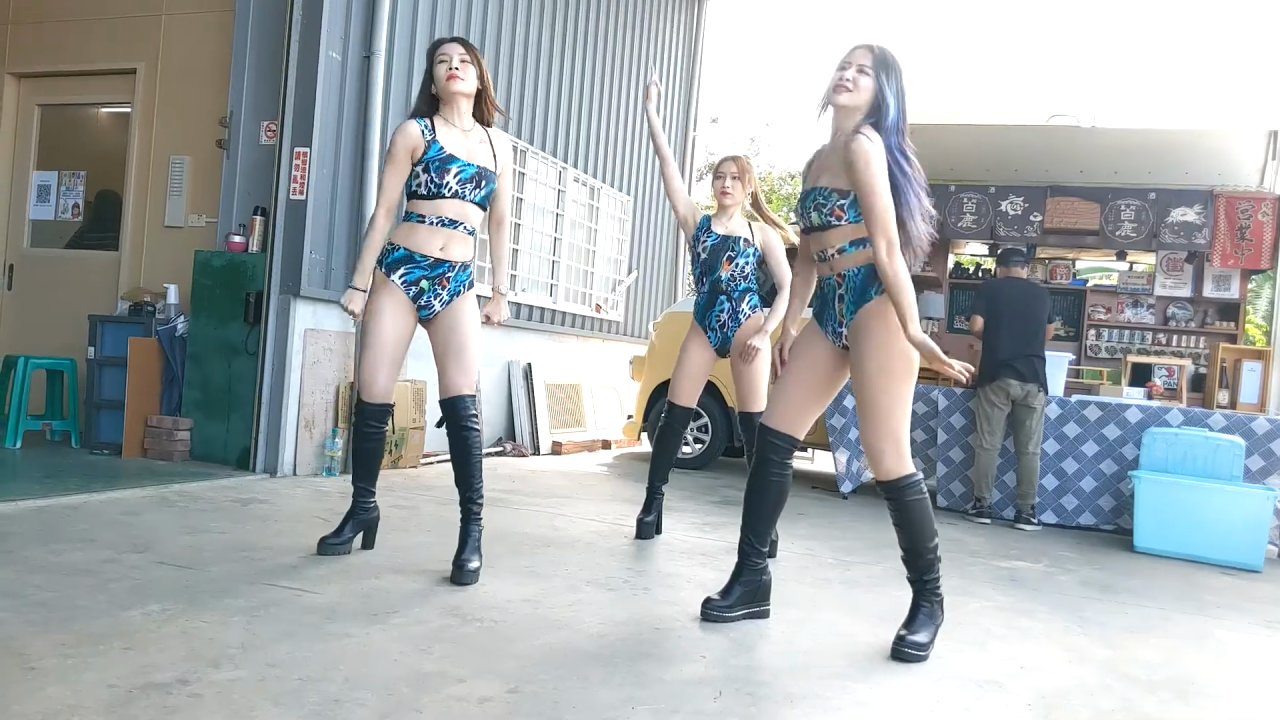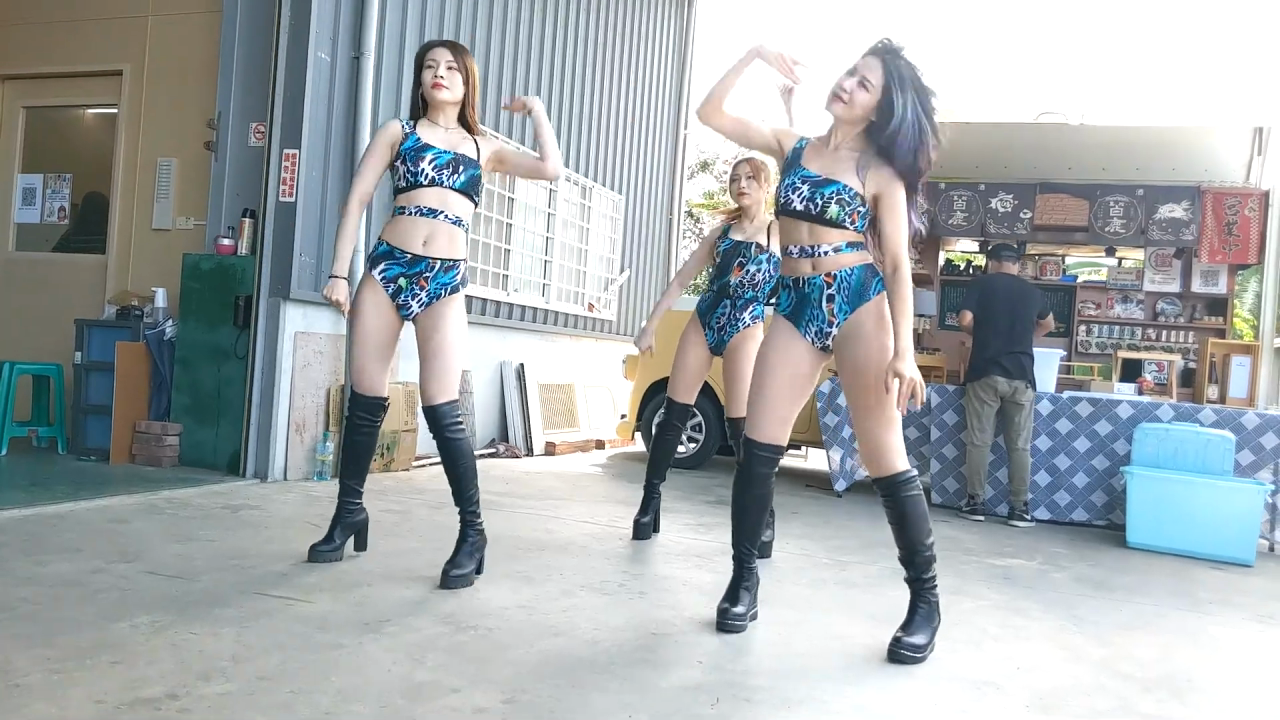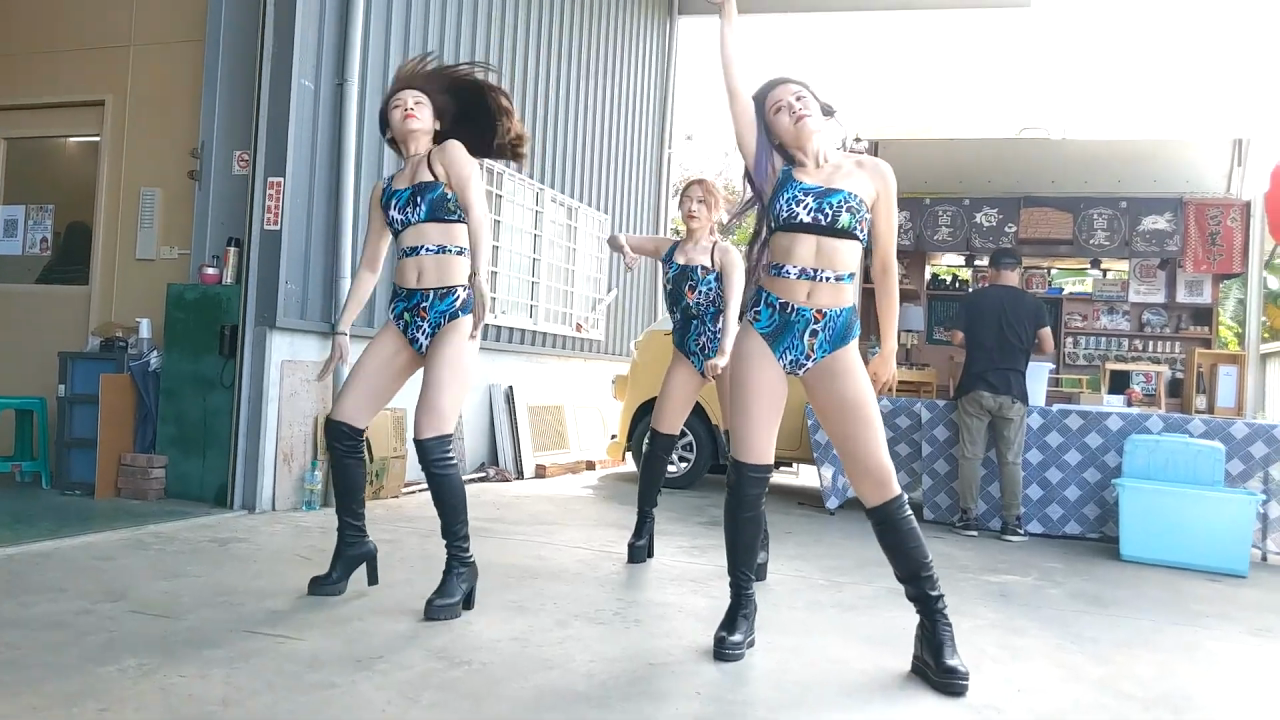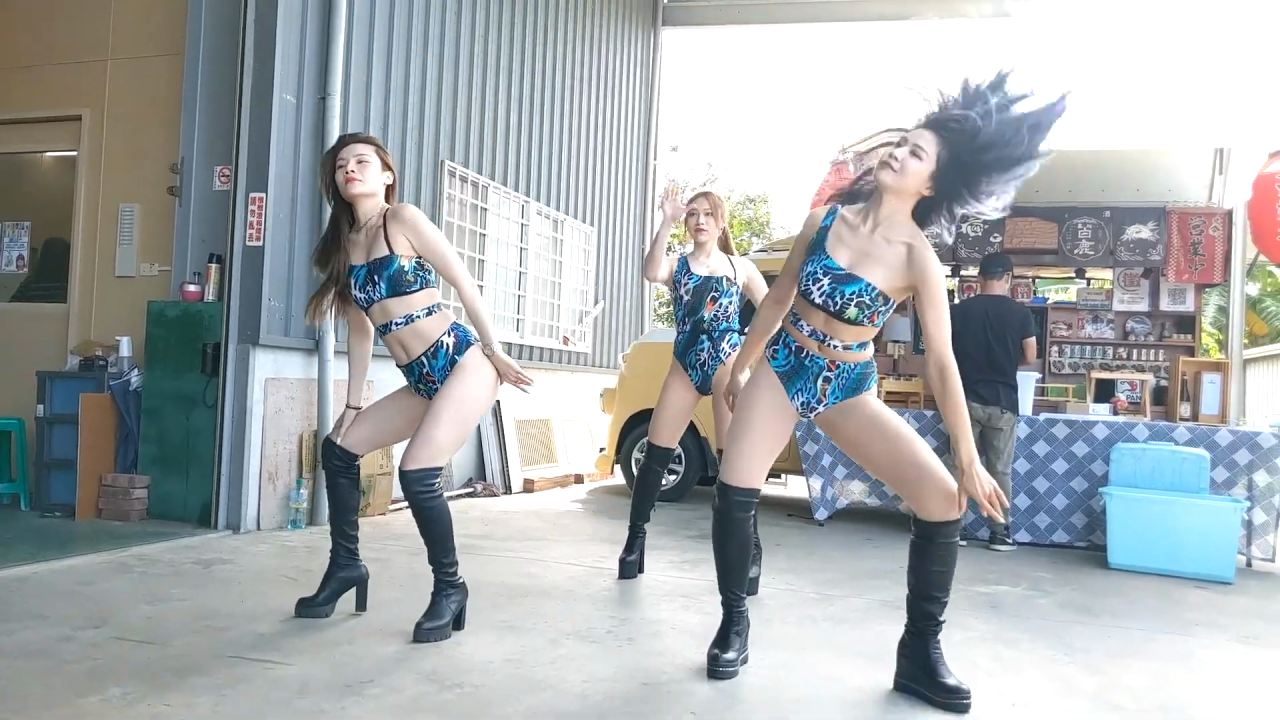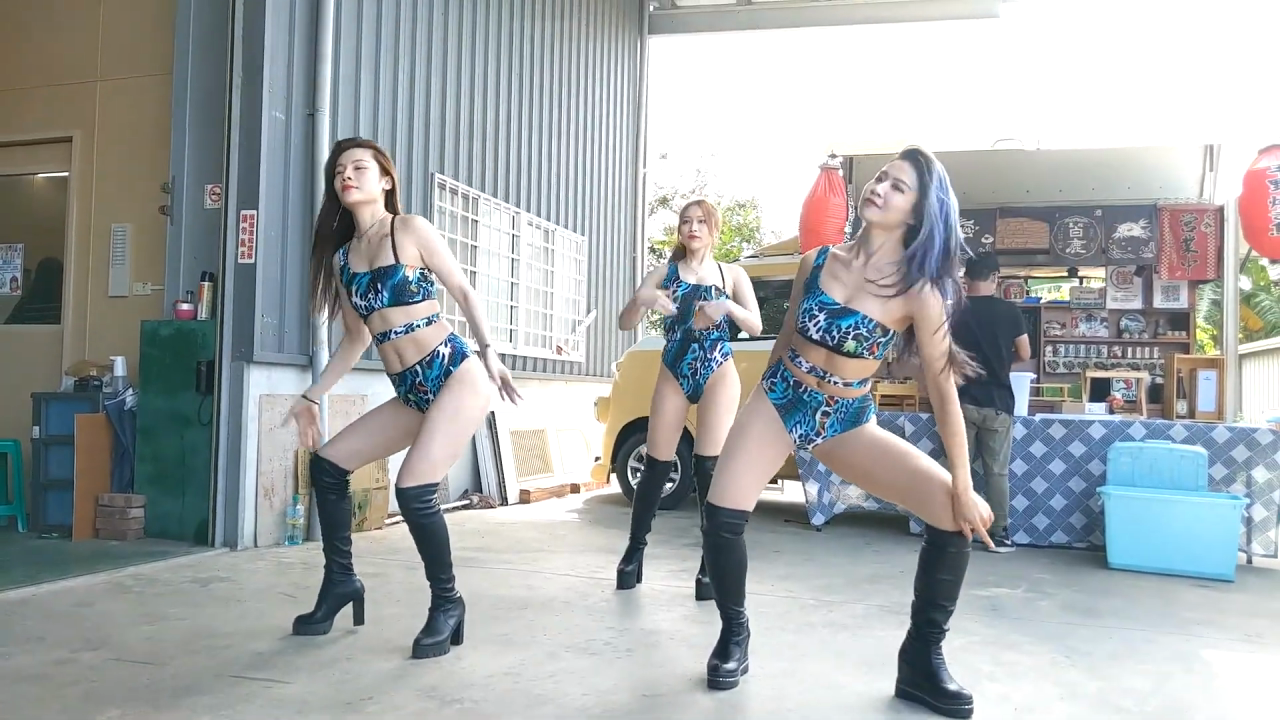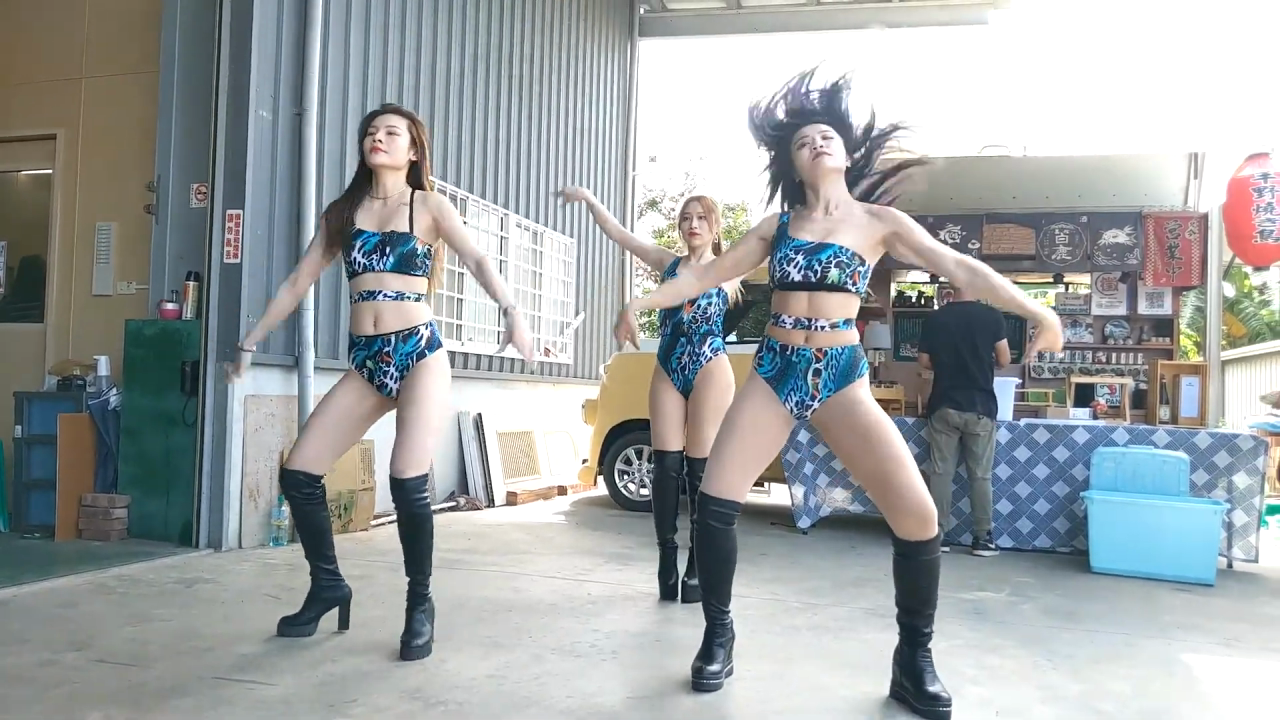
dt=0.5s
person 1, frame 1
left shoulder: (866, 144)
right shoulder: (816, 162)
left elbow: (886, 241)
left wrist: (911, 332)
right wrist: (789, 325)
left hip: (883, 307)
right hip: (832, 309)
left knee: (887, 458)
right knee: (772, 437)
left ankle: (927, 600)
right ankle: (751, 577)
person 1, frame 2
left shoulder: (884, 168)
right shoulder: (793, 148)
left elbow: (897, 263)
right elbow: (711, 112)
left wrist: (902, 352)
right wrist: (749, 57)
left hip: (858, 305)
right hip: (793, 306)
left knee: (886, 456)
right knee: (760, 447)
left ankle: (924, 601)
right ankle: (743, 580)
person 1, frame 3
left shoulder: (874, 174)
right shoulder: (773, 171)
left elbow: (885, 266)
right elbow: (735, 88)
left wrist: (888, 349)
left hip: (835, 336)
right hip: (767, 327)
left knee: (878, 481)
right knee: (748, 471)
left ankle: (934, 629)
right ankle: (741, 606)
person 1, frame 4
left shoulder: (919, 262)
right shoulder: (822, 220)
left elbow: (940, 362)
left wrist: (971, 463)
right wrist: (746, 365)
left hip: (849, 389)
right hip: (783, 372)
left knee: (944, 500)
right knee: (734, 492)
left ankle: (919, 653)
right ankle: (733, 622)
person 1, frame 5
left shoulder: (919, 291)
right shoulder: (817, 260)
left elbow: (943, 389)
left wrist: (964, 487)
right wrist: (767, 394)
left hip: (848, 421)
right hip: (778, 401)
left knee: (953, 512)
right knee: (722, 513)
left ankle: (921, 659)
right ankle: (734, 632)
person 1, frame 6
left shoulder: (880, 221)
right shoulder: (779, 223)
left elbow: (955, 265)
right elbow: (712, 271)
left wrist: (1031, 305)
right wrist: (645, 300)
left hip: (842, 378)
right hip: (774, 372)
left knee: (918, 515)
right knee: (716, 500)
left ankle: (915, 663)
right ankle: (717, 637)
person 2, frame 1
left shoulder: (498, 143)
right shoulder: (414, 132)
left elbow: (500, 222)
right elbow: (383, 212)
left wrist: (500, 292)
right wrist: (358, 284)
left hip: (457, 285)
right hip: (402, 274)
left knee: (461, 408)
right knee: (372, 402)
left ankle: (471, 530)
right ankle: (362, 508)
person 2, frame 2
left shoulder: (483, 147)
right shoulder: (398, 132)
left elbow: (550, 170)
right elbow: (357, 200)
left wrist: (536, 115)
right wrist: (338, 274)
left hip: (445, 284)
right hip: (388, 272)
left knee: (444, 411)
right knee: (366, 401)
left ankle: (472, 533)
right ankle: (349, 514)
person 2, frame 3
left shoulder: (453, 153)
right shoulder: (389, 186)
left elbow: (480, 215)
right elbow: (369, 266)
left wrist: (479, 286)
right wrist: (342, 331)
left hip: (452, 312)
right hip: (405, 315)
left knee: (432, 442)
right knee: (341, 424)
left ankle: (460, 567)
right ankle: (353, 544)
person 2, frame 4
left shoulder: (405, 218)
right shoulder: (341, 247)
left elbow: (462, 281)
right elbow: (360, 330)
left wrist: (495, 350)
right wrist: (353, 403)
left hip: (463, 364)
right hip: (422, 380)
left knee: (417, 473)
right knee: (338, 449)
left ankle: (449, 589)
right ankle: (345, 565)
person 2, frame 5
left shoulder: (411, 229)
right shoulder: (339, 253)
left elbow: (463, 290)
right elbow: (354, 338)
left wrist: (489, 354)
right wrist: (314, 395)
left hip: (455, 375)
right hip: (412, 392)
left knee: (413, 490)
right knee: (327, 463)
left ankle: (446, 604)
right ankle: (340, 581)
person 2, frame 6
left shoulder: (428, 206)
right shoulder: (342, 211)
left elbow: (478, 260)
right elbow: (299, 281)
left wrist: (510, 312)
right wrist: (250, 340)
left hip: (419, 353)
right hip: (365, 360)
left knee: (407, 480)
right knee: (297, 471)
left ankle: (419, 605)
right ankle: (327, 584)
person 3, frame 1
left shoulder: (763, 234)
right shoulder: (696, 222)
left elbow: (788, 289)
right elbow: (667, 166)
left wrist: (764, 333)
right wrist: (652, 112)
left hip: (747, 327)
right hip: (704, 328)
left knee: (754, 425)
right knee: (675, 415)
right ankle: (653, 501)
person 3, frame 2
left shoulder: (779, 230)
right shoulder: (718, 233)
right elbow: (682, 280)
right wrist: (650, 322)
left hip: (745, 331)
right hip: (701, 326)
left knee: (741, 426)
right knee: (673, 415)
left ankle: (762, 516)
right ankle: (650, 500)
person 3, frame 3
left shoulder: (727, 254)
right shoulder: (667, 249)
left elbow: (733, 306)
right elbow: (619, 239)
left wrist: (723, 354)
right wrist: (623, 245)
left hip: (727, 352)
right hip: (685, 355)
right knee: (659, 440)
left ankle: (755, 537)
right ankle: (644, 524)
person 3, frame 4
left shoulder: (740, 267)
right shoulder: (675, 265)
right elbow: (650, 274)
right wrist: (665, 222)
left hip: (727, 365)
right hip: (684, 369)
right knee: (656, 454)
left ankle: (751, 551)
right ankle: (635, 541)
person 3, frame 5
left shoulder: (732, 274)
right shoulder: (662, 275)
left elbow: (754, 325)
right elbow: (625, 323)
left wrist: (729, 307)
right wrist: (644, 303)
left hip: (718, 375)
right hip: (673, 376)
left knee: (709, 466)
right knee: (656, 465)
left ankle: (712, 562)
right ankle: (635, 550)
person 3, frame 6
right shoulder: (667, 264)
right elbow: (617, 231)
right wrist: (589, 200)
left hip: (710, 372)
right hip: (668, 373)
left knee: (700, 467)
right knee: (666, 465)
left ankle: (697, 566)
right ankle: (667, 559)
person 4, frame 1
left shoulder: (989, 288)
right shoulder: (1042, 294)
left elbow: (976, 327)
left hip: (996, 376)
right hip: (1033, 378)
left knee: (987, 444)
right knee: (1029, 449)
left ankle: (982, 505)
right ankle: (1026, 512)
person 4, frame 2
left shoulder: (980, 283)
right shoulder: (1033, 292)
left elbow: (965, 321)
right elbow: (1047, 326)
left hip: (985, 372)
right hip: (1021, 375)
left knee: (978, 441)
right knee: (1019, 445)
left ankle: (975, 502)
right ankle: (1019, 508)
person 4, frame 3
left shoulder: (973, 299)
right shoulder: (1032, 304)
left elbow: (957, 339)
right elbow: (1047, 348)
left hip: (975, 388)
right hip: (1012, 391)
left knee: (970, 455)
right knee: (1011, 460)
left ankle: (968, 518)
right ankle: (1012, 523)
person 4, frame 4
left shoulder: (961, 310)
right shoulder: (1020, 312)
left elbow: (948, 350)
right elbow: (1030, 357)
left hip: (967, 397)
right hip: (1002, 400)
right knee: (1000, 469)
right ankle: (1000, 531)
person 4, frame 5
left shoulder: (953, 312)
right shoulder: (1009, 311)
right elbow: (1024, 354)
left hip: (962, 401)
right hip: (997, 402)
right knee: (997, 471)
right ankle: (999, 534)
person 4, frame 6
left shoulder: (935, 318)
right shoulder: (991, 316)
left elbow: (924, 362)
right elbow: (1004, 360)
left hip: (944, 406)
right hip: (980, 407)
left knee: (940, 472)
right knee: (980, 476)
left ankle: (938, 536)
right ankle: (982, 539)
